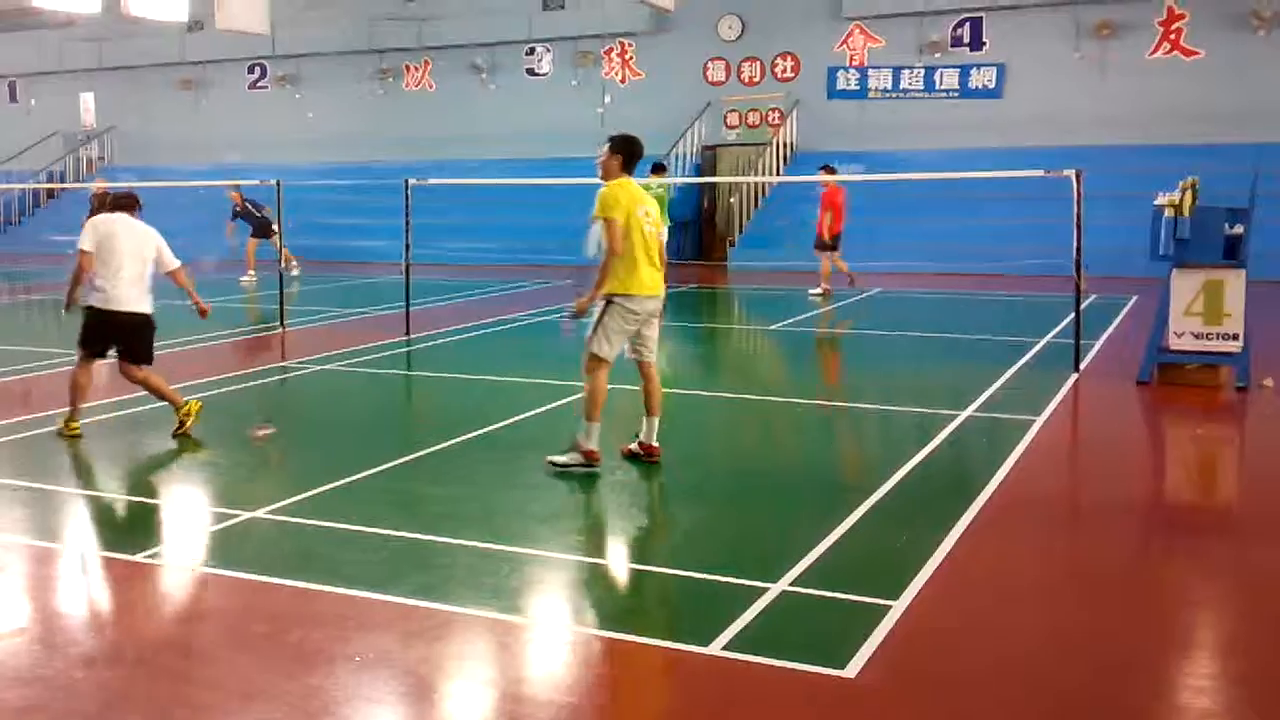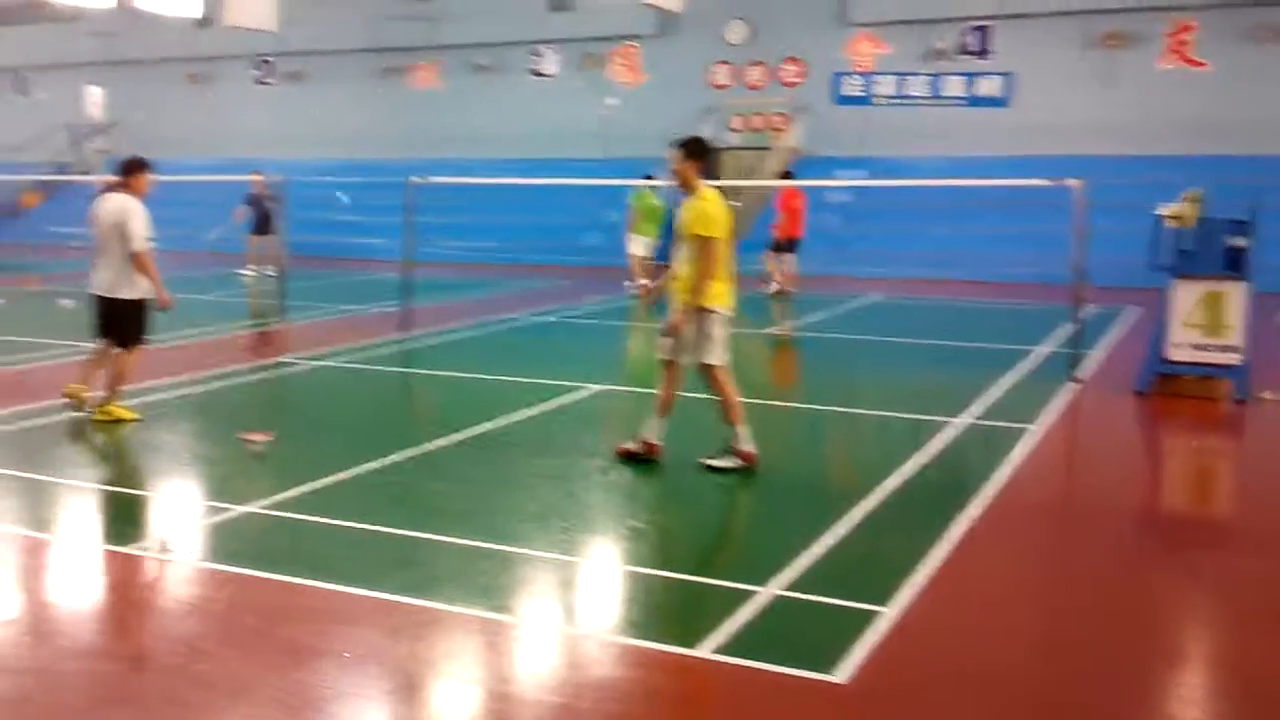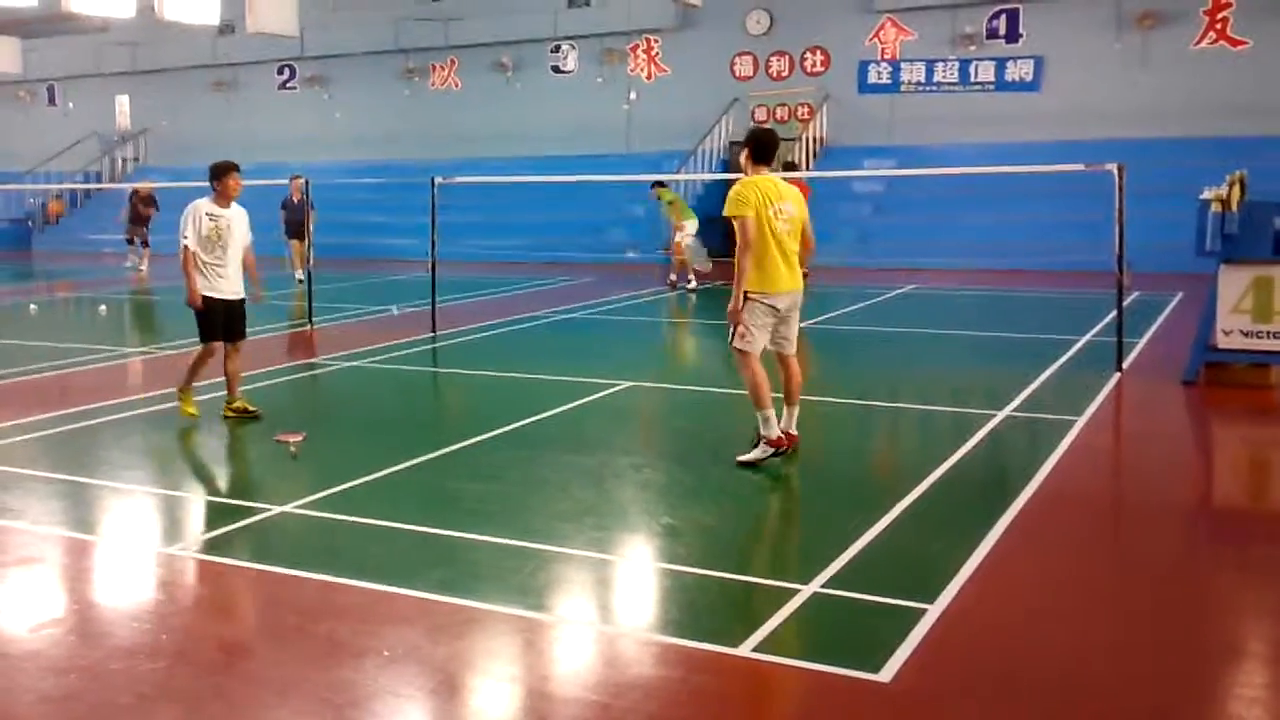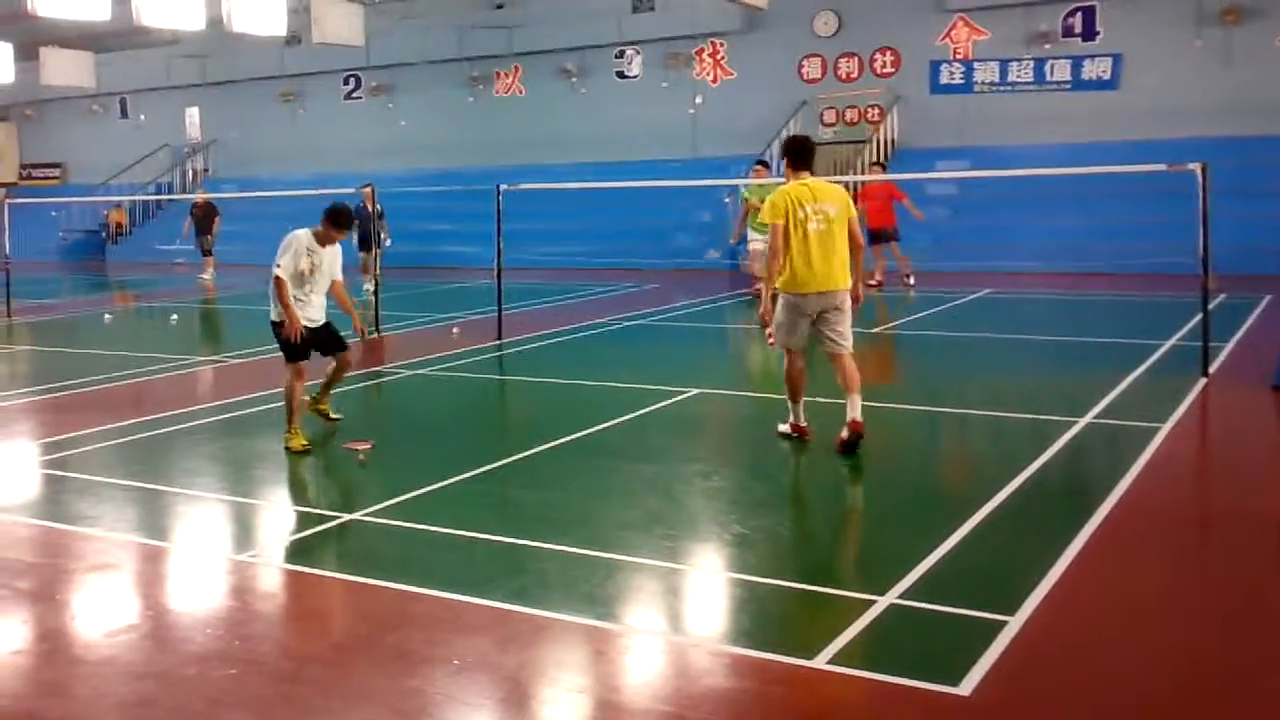
dt=0.7s
person 1, frame 1
left shoulder: (612, 193)
right shoulder: (648, 199)
left elbow: (614, 249)
left wrist: (593, 295)
left hip: (624, 292)
right hip: (652, 292)
left knee: (596, 366)
right knee: (647, 365)
left ankle: (587, 448)
right ankle: (650, 443)
person 1, frame 2
left shoulder: (708, 206)
right shoulder: (693, 203)
left elbow: (708, 267)
left wrist: (685, 312)
right wrist: (667, 284)
left hip: (705, 304)
right hip: (685, 301)
left knee: (715, 373)
right knee: (670, 367)
left ankle: (743, 449)
right ankle: (650, 440)
person 1, frame 3
left shoulder: (743, 190)
right shoulder: (792, 191)
left elbow: (746, 244)
right elbow: (807, 243)
left wrist: (736, 295)
left hip: (760, 289)
right hip: (791, 288)
left knee: (747, 357)
right knee: (787, 355)
left ankle: (772, 435)
right ankle: (790, 430)
person 1, frame 4
left shoulder: (779, 198)
right shoulder: (839, 193)
left elbow: (776, 252)
right elbow: (858, 244)
left wrist: (766, 298)
right wrist: (857, 283)
left hip: (797, 289)
right hip: (837, 288)
left knee: (794, 354)
right knee: (842, 355)
left ankle: (797, 423)
right ankle: (854, 418)
person 2, frame 1
left shoulder: (97, 223)
right shoulder: (150, 233)
left elbow: (83, 264)
right elbow: (175, 270)
left wrist: (70, 295)
right wrist: (196, 299)
left hip: (104, 305)
right hip: (139, 311)
left knee: (84, 361)
right knee: (132, 370)
left ankle: (72, 422)
right ankle: (184, 406)
person 2, frame 2
left shoulder: (102, 204)
right shoulder: (133, 209)
right elbow: (139, 255)
right wrist: (159, 290)
left hip: (104, 287)
right hip: (127, 292)
left knee: (110, 343)
right knee: (130, 348)
left ankle: (80, 386)
right ankle: (106, 406)
person 2, frame 3
left shoulder: (240, 214)
right shoulder: (197, 210)
right elbow: (188, 251)
left wrist: (257, 283)
right wrist: (192, 285)
left hip: (235, 293)
right hip: (207, 292)
left knee: (234, 346)
right knee: (211, 347)
left ankle: (234, 401)
right ankle: (185, 390)
person 2, frame 4
left shoulder: (335, 249)
right shoulder: (296, 241)
left elbow: (336, 284)
right elbow: (279, 280)
left wrist: (354, 315)
right wrist: (292, 317)
left hip: (317, 318)
right hip: (290, 320)
left knee: (344, 359)
right knee: (298, 369)
left ankle: (320, 401)
right ankle: (292, 431)
